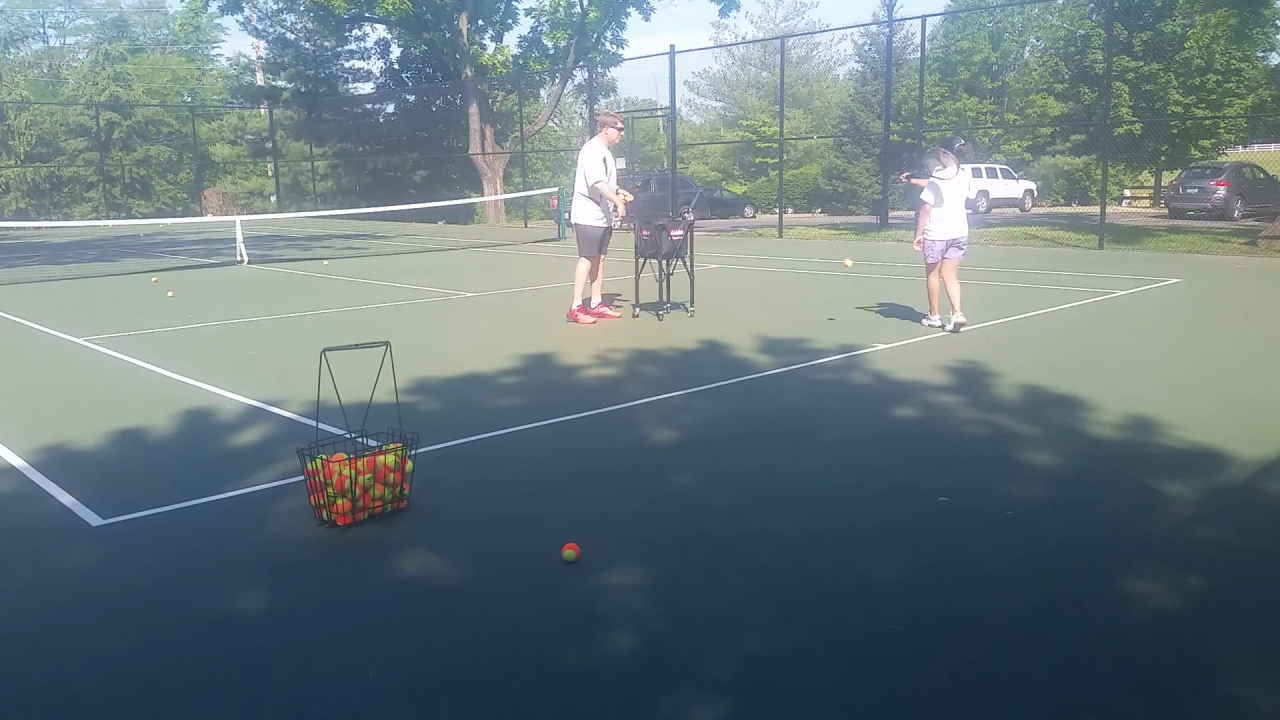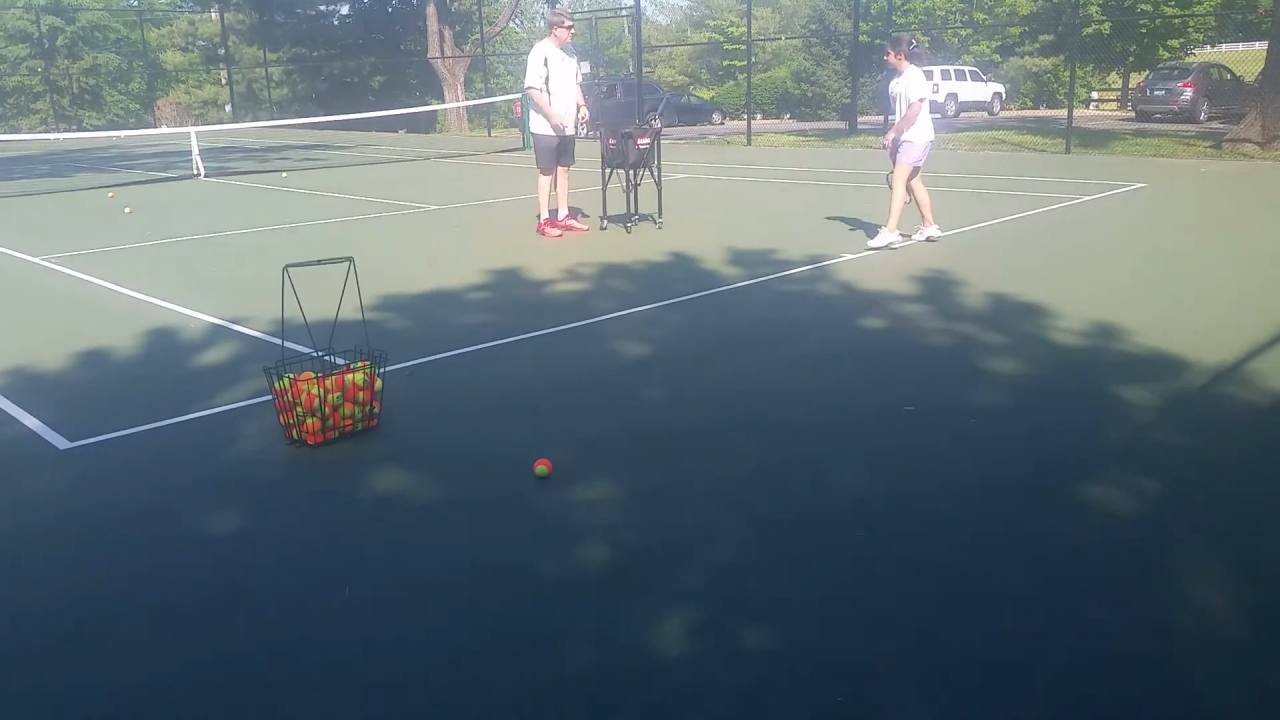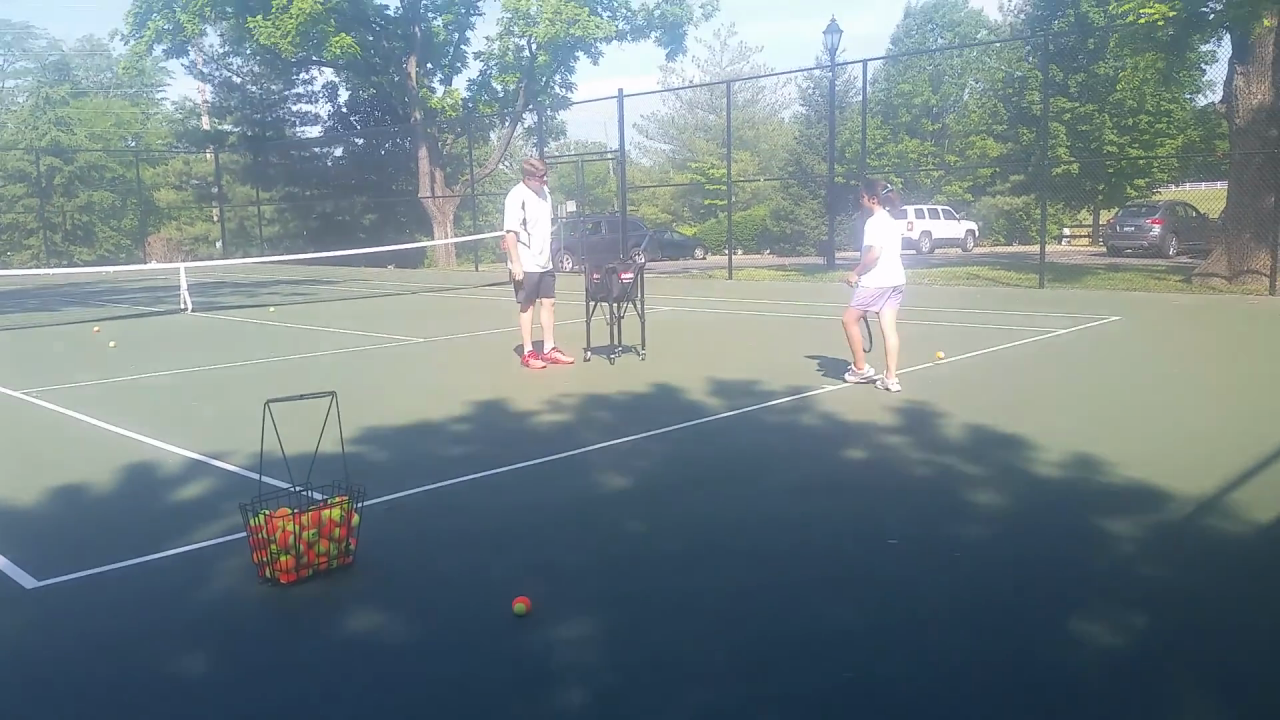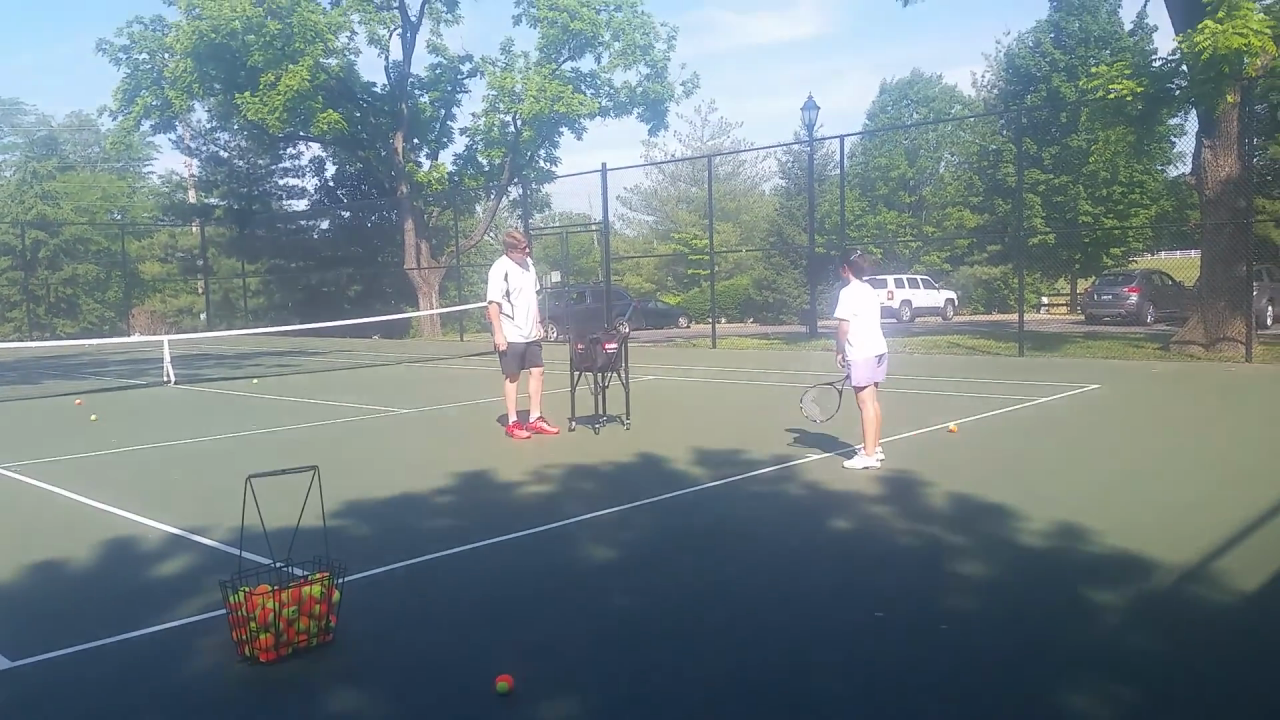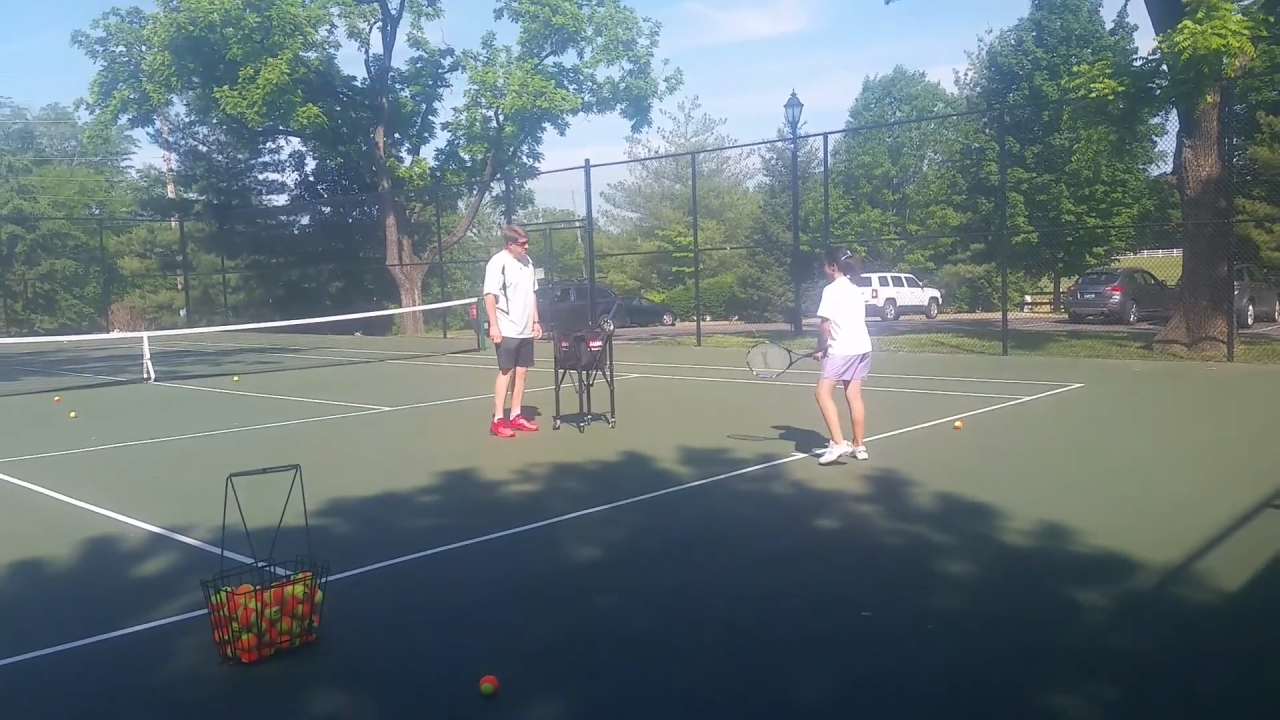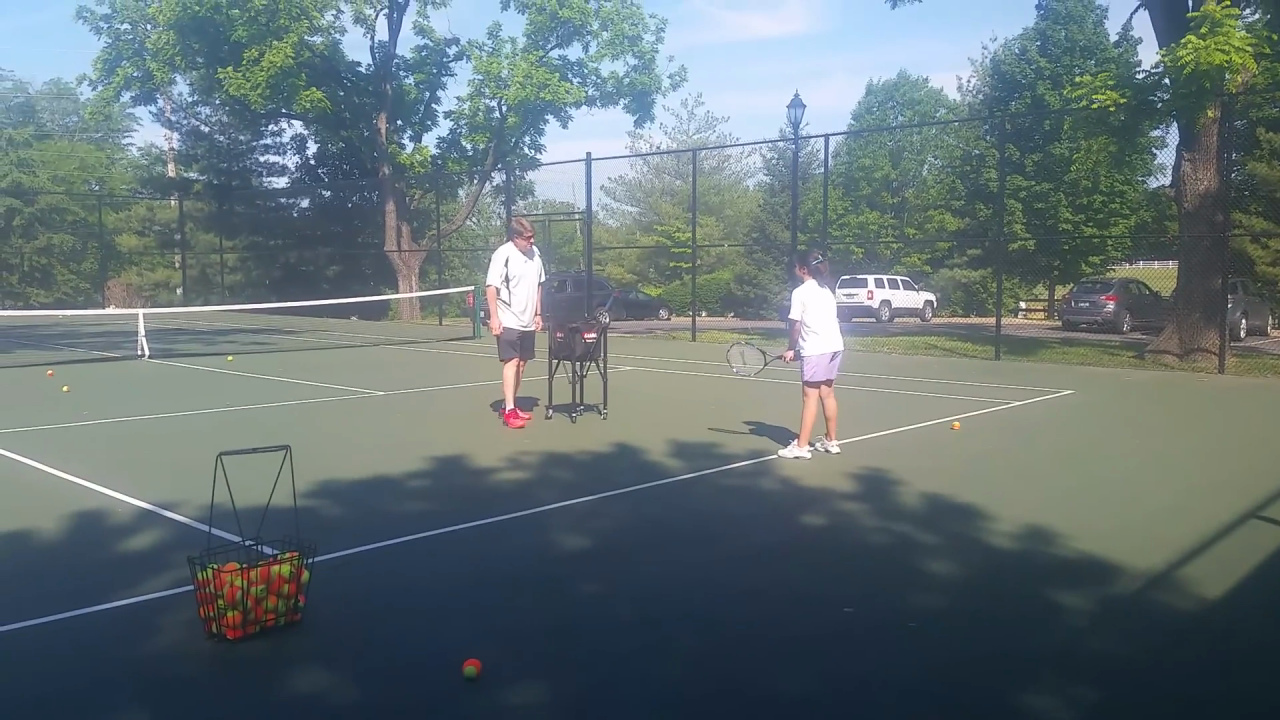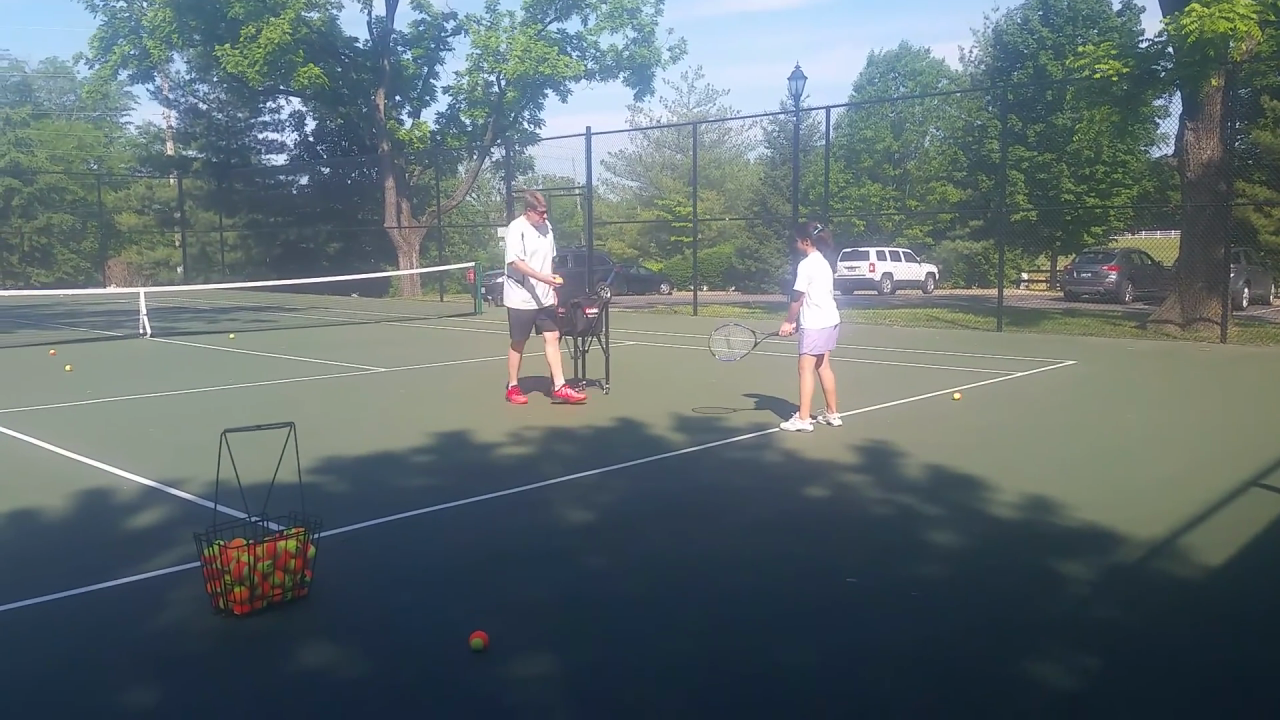
dt=0.7s
person 1, frame 1
left shoulder: (605, 151)
right shoulder: (593, 150)
right elbow: (598, 183)
left wrist: (619, 191)
right wrist: (619, 202)
left hip: (602, 216)
right hip: (588, 216)
left knee: (599, 259)
right knee: (587, 259)
left ankle: (596, 304)
right ankle: (576, 308)
person 1, frame 2
left shoulder: (569, 51)
right shoulder: (540, 52)
right elbow: (532, 88)
left wrist: (581, 105)
right wrist: (551, 115)
left hip: (567, 125)
right hip: (546, 126)
left knee: (563, 169)
right knee: (547, 171)
left ankle: (563, 217)
right ankle: (544, 221)
person 1, frame 3
left shoulder: (544, 191)
right shoulder: (517, 196)
right elbow: (510, 232)
right wrist: (515, 262)
left hip: (544, 262)
right hip: (526, 264)
left knee: (548, 302)
right knee: (527, 306)
left ankle: (549, 350)
right ankle: (528, 353)
person 1, frame 4
left shoulder: (528, 263)
right shoulder: (500, 269)
right elbow: (493, 303)
left wrist: (538, 322)
right wrist: (498, 333)
left hip: (530, 333)
right hip: (511, 335)
left knee: (537, 372)
right knee: (512, 377)
left ankle: (535, 419)
right ankle: (513, 423)
person 1, frame 5
left shoulder: (527, 261)
right shoulder: (498, 262)
right elbow: (489, 295)
left wrist: (536, 321)
right wrist: (494, 325)
left hip: (525, 329)
right hip: (507, 329)
left knee: (521, 371)
right knee: (506, 372)
left ankle: (515, 416)
right ankle: (498, 420)
person 1, frame 6
left shoulder: (534, 253)
right shoulder: (503, 254)
right elbow: (491, 287)
left wrist: (538, 313)
right wrist: (494, 317)
left hip: (527, 321)
right hip: (508, 321)
left knee: (521, 363)
right knee: (511, 362)
left ankle: (510, 405)
right ankle: (509, 411)
person 1, frame 7
left shoulder: (546, 227)
right shoulder: (515, 229)
right elbow: (516, 263)
left wrist: (553, 289)
right wrist: (544, 278)
left hip: (545, 298)
right hip: (521, 298)
left knee: (552, 338)
right knee: (518, 343)
left ankle: (559, 387)
right ankle: (513, 388)
person 2, frame 1
left shoulder: (939, 176)
right shoulder: (963, 177)
left elbow: (925, 208)
left wrist: (919, 233)
right wrist: (914, 181)
left hip: (937, 233)
right hip: (959, 232)
left knee: (932, 273)
right knee: (950, 275)
left ankle: (934, 315)
right ankle: (957, 314)
person 2, frame 2
left shoulder: (914, 75)
right shoulder: (895, 82)
left elbow: (915, 108)
left wrist: (892, 132)
right wrist: (893, 136)
left hip: (917, 137)
right hip: (905, 137)
left knee: (898, 180)
right knee: (913, 181)
left ankle: (891, 231)
right ankle: (929, 226)
person 2, frame 3
left shoulder: (874, 222)
right shoulder: (892, 222)
left elbow: (874, 253)
left wrist: (855, 272)
right wrist: (861, 272)
left hip: (875, 281)
right hip: (896, 279)
left knee: (850, 320)
right knee: (889, 329)
left ankle: (861, 368)
right ankle: (891, 378)
person 2, frame 4
left shoulder: (848, 292)
right shoulder: (870, 290)
left elbow: (844, 328)
left wrist: (839, 352)
left hip: (861, 353)
right hip: (878, 349)
left knee: (865, 403)
right knee: (872, 400)
left ankle: (869, 455)
right ankle: (875, 448)
person 2, frame 5
left shoulder: (832, 289)
right shoulder: (856, 289)
left elbow: (825, 325)
left wrist: (820, 349)
right wrist: (826, 348)
left hip: (842, 350)
right hip: (862, 347)
left knee: (822, 392)
right knee: (853, 396)
left ankle: (838, 442)
right ankle: (859, 446)
person 2, frame 6
left shoulder: (800, 292)
right shoulder: (826, 290)
left elbow: (796, 326)
right elbow: (828, 320)
left wrist: (791, 349)
right wrist: (797, 348)
left hip: (816, 349)
right hip: (834, 345)
left knee: (810, 397)
right knee: (827, 394)
left ankle: (802, 446)
right ankle: (831, 441)
person 2, frame 7
left shoulder: (806, 265)
right shoulder: (822, 262)
left elbow: (798, 299)
left wrist: (788, 322)
right wrist: (795, 322)
left hip: (815, 323)
right hip: (828, 320)
left knee: (805, 368)
right knee: (823, 366)
left ankle: (803, 418)
right ankle: (832, 413)
